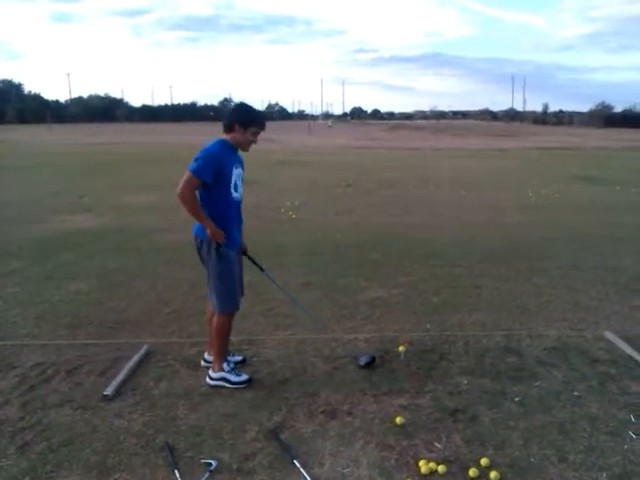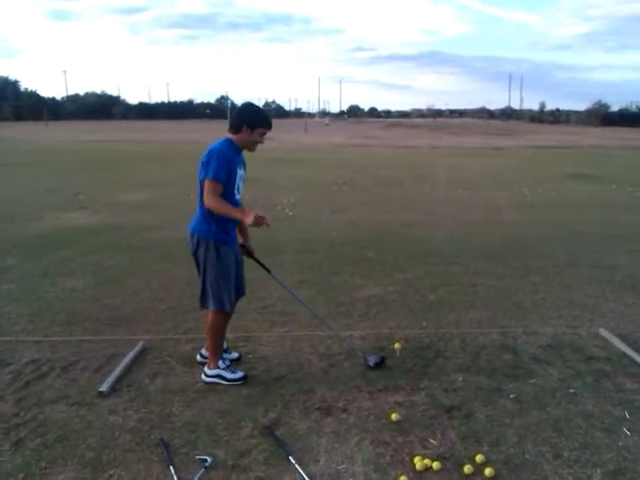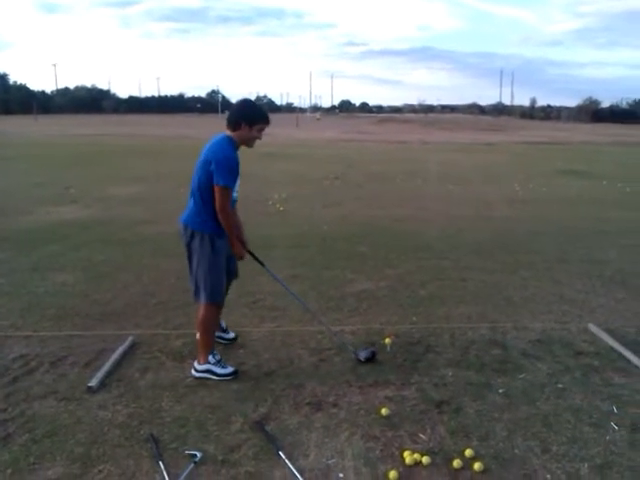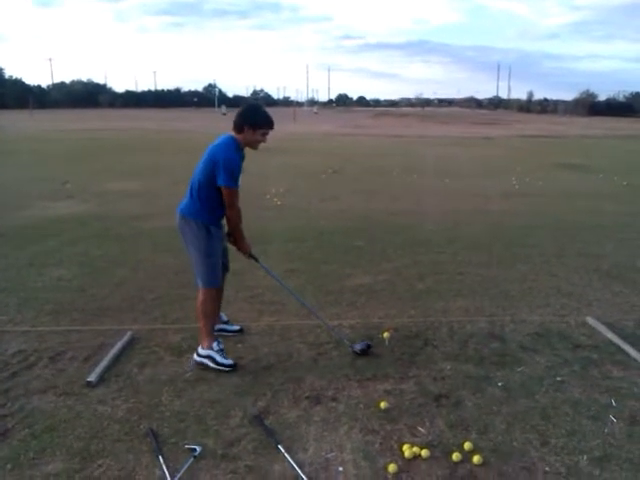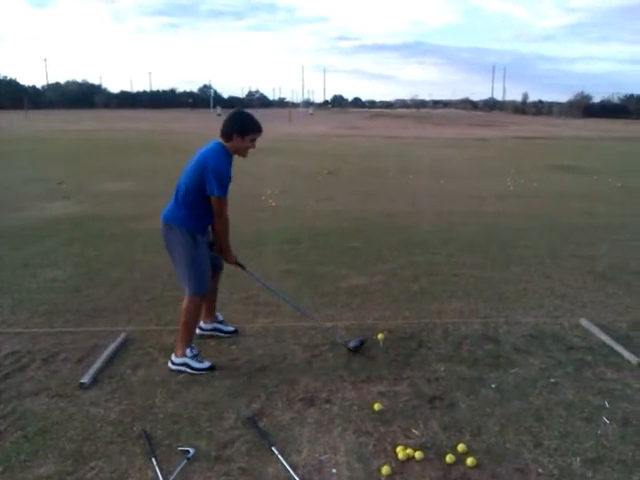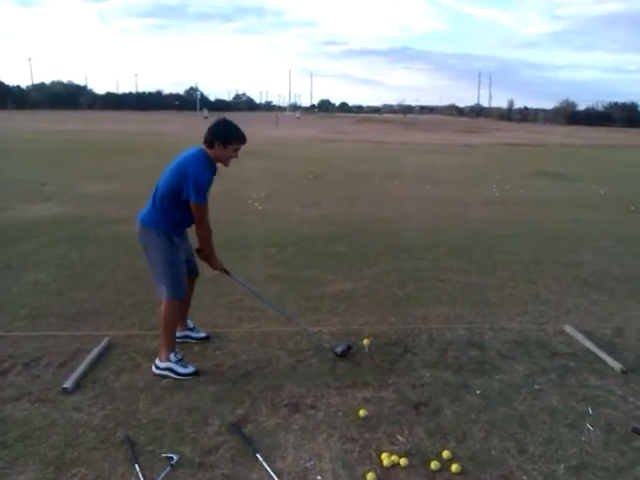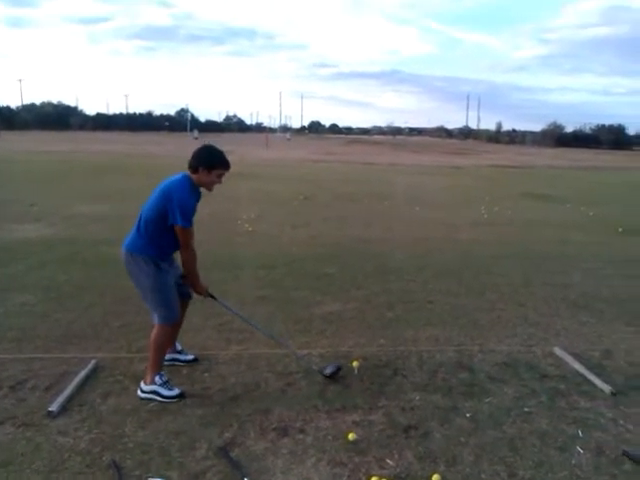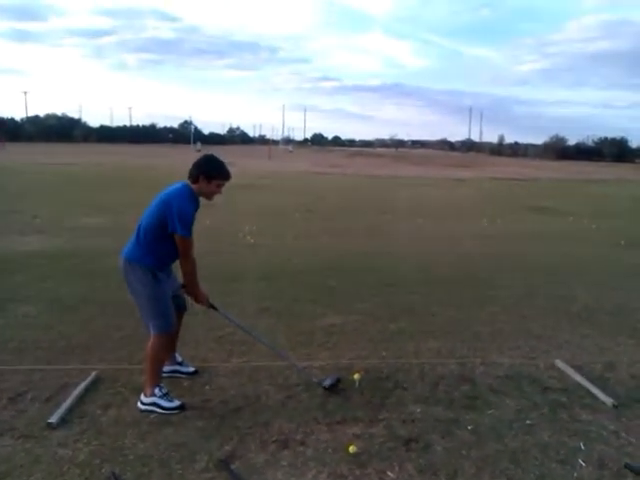
dt=0.4s
person 1, frame 1
left shoulder: (235, 157)
right shoulder: (211, 154)
right elbow: (184, 192)
left wrist: (238, 235)
right wrist: (210, 227)
left hip: (229, 239)
right hip: (215, 241)
left knee: (221, 300)
right knee: (225, 305)
left ankle: (214, 351)
right ankle: (218, 368)
person 1, frame 2
left shoulder: (237, 156)
right shoulder: (219, 154)
right elbow: (211, 200)
left wrist: (243, 236)
right wrist: (246, 218)
left hip: (226, 237)
right hip: (211, 238)
left knee: (231, 296)
right knee: (219, 302)
left ankle: (212, 348)
right ankle: (213, 366)
person 1, frame 3
left shoulder: (223, 144)
right shoulder: (225, 155)
right elbow: (222, 207)
left wrist: (240, 231)
right wrist: (235, 243)
left hip: (211, 227)
right hip: (204, 230)
left knee: (225, 277)
right knee: (210, 294)
left ankle: (213, 328)
right ankle: (204, 361)
person 1, frame 4
left shoulder: (230, 146)
right shoulder: (228, 155)
left elbow: (227, 202)
right elbow: (232, 205)
left wrist: (232, 231)
right wrist: (241, 239)
left hip: (207, 217)
right hip: (197, 220)
left knee: (219, 271)
right knee: (209, 281)
left ankle: (215, 320)
right ankle: (206, 346)
person 1, frame 5
left shoulder: (216, 151)
right shoulder: (218, 163)
right elbow: (220, 215)
left wrist: (218, 242)
right wrist: (226, 250)
left hip: (193, 223)
right hip: (182, 227)
left knee: (213, 268)
right knee: (196, 288)
left ankle: (208, 321)
right ankle: (181, 353)
person 1, frame 6
left shoulder: (203, 161)
right shoulder: (196, 169)
left elbow: (199, 216)
right elbow: (202, 221)
left wrist: (204, 248)
right wrist: (212, 256)
left hip: (173, 227)
right hip: (157, 230)
left knee: (189, 275)
right knee: (173, 292)
left ankle: (182, 328)
right ankle: (165, 358)
person 1, frame 7
left shoulder: (187, 185)
right shoulder: (182, 194)
left elbow: (184, 242)
right elbow: (187, 246)
left wrist: (189, 276)
right wrist: (196, 281)
left hip: (159, 252)
right hip: (143, 256)
left knee: (181, 297)
right knee: (166, 316)
left ankle: (170, 350)
right ankle: (150, 382)
person 1, frame 8
left shoulder: (184, 193)
right shoulder: (182, 203)
left elbow: (183, 251)
right elbow: (187, 256)
left wrist: (189, 285)
right wrist: (196, 291)
left hip: (157, 263)
right hip: (142, 266)
left knee: (177, 309)
right knee: (162, 327)
left ankle: (170, 362)
right ankle: (150, 393)
